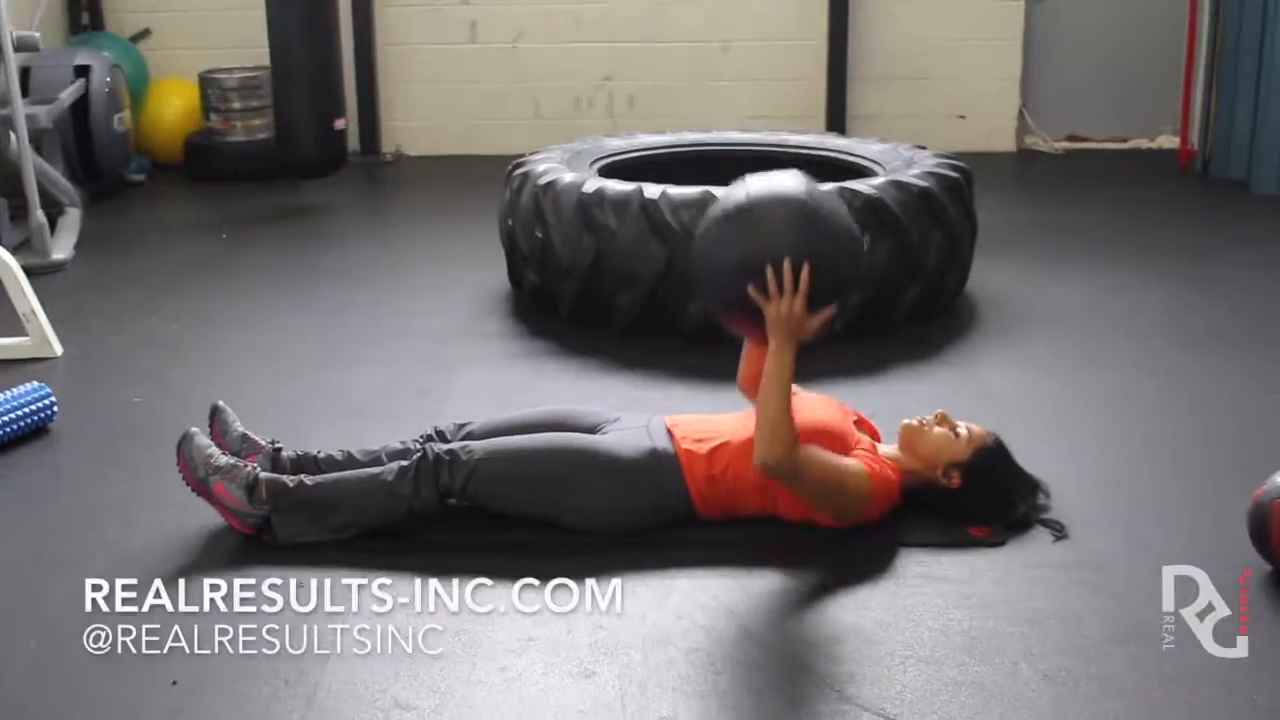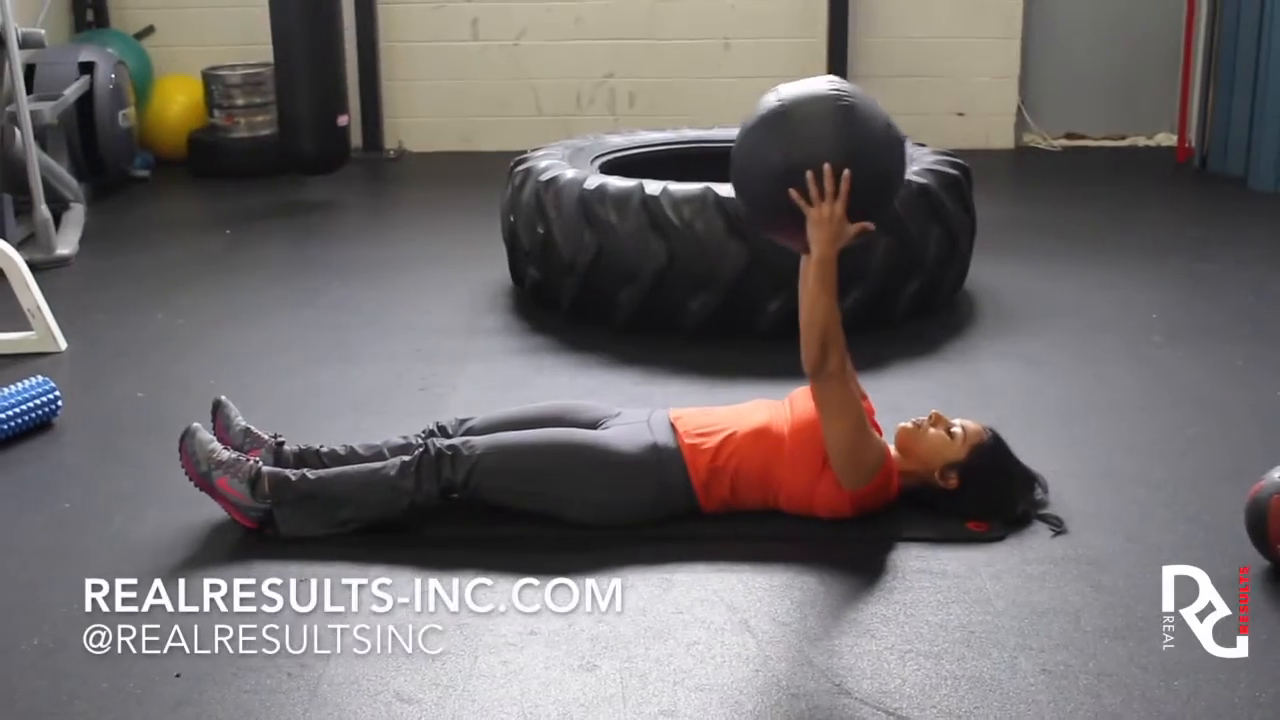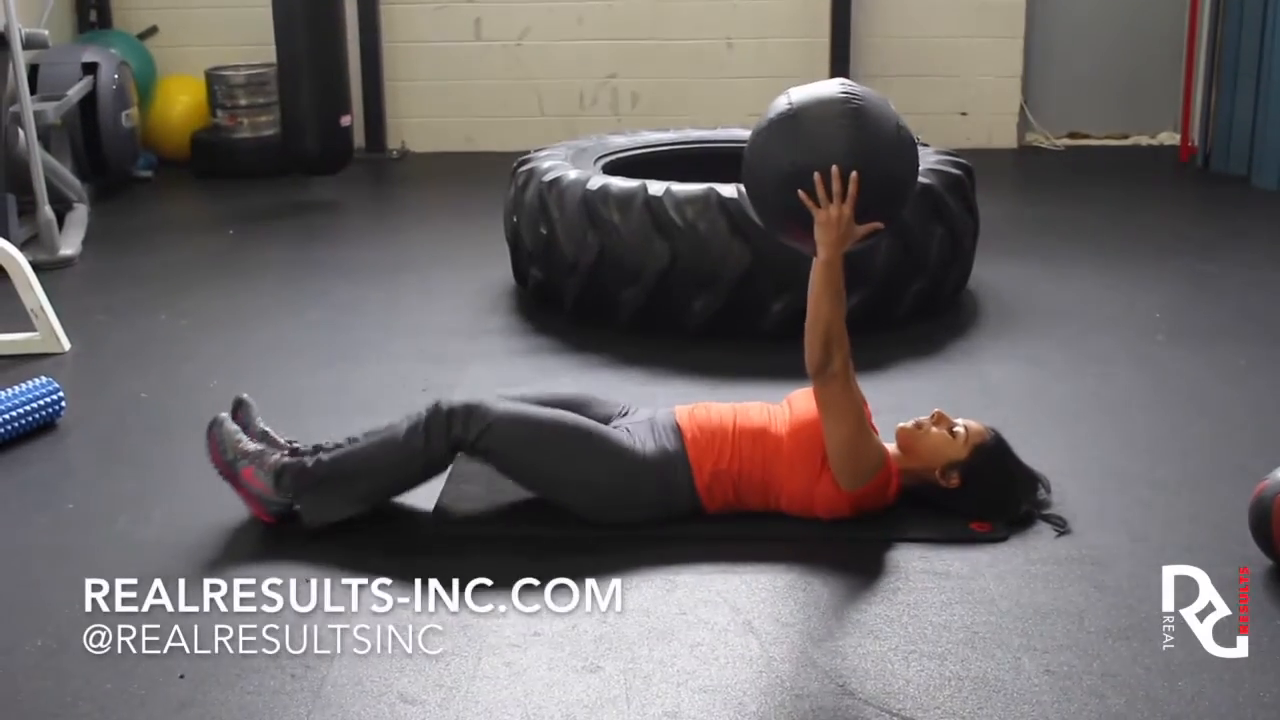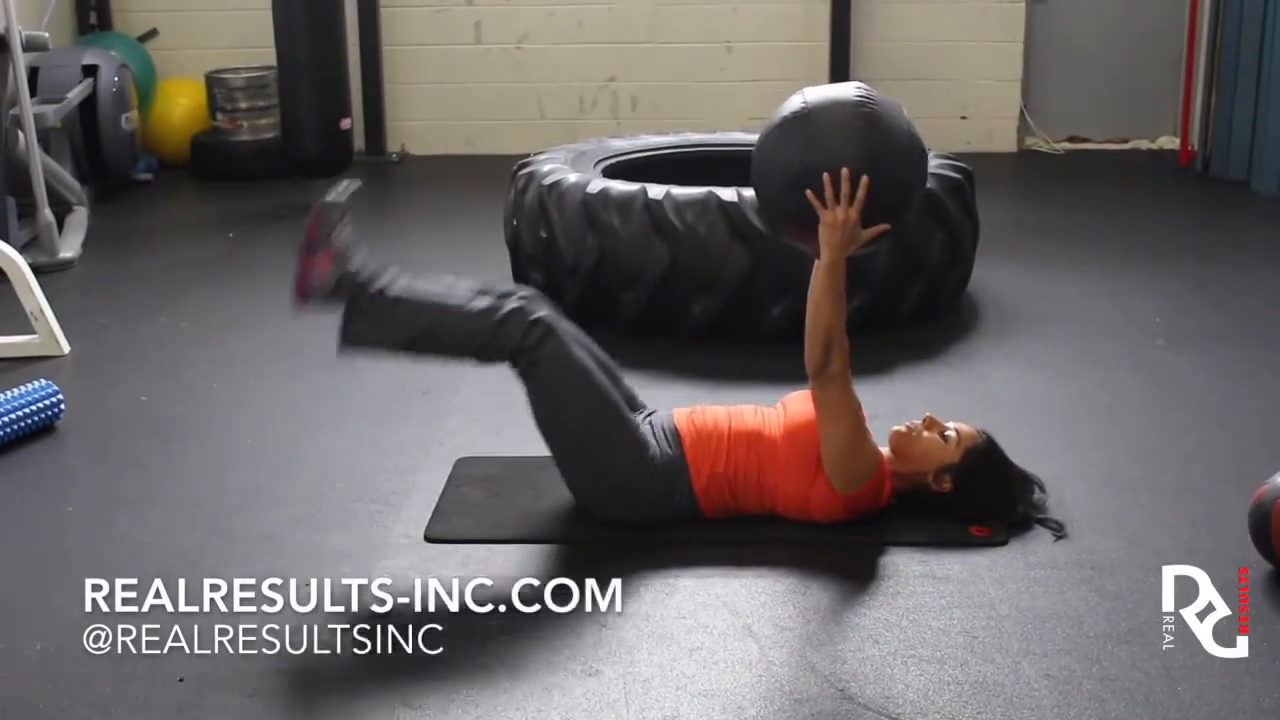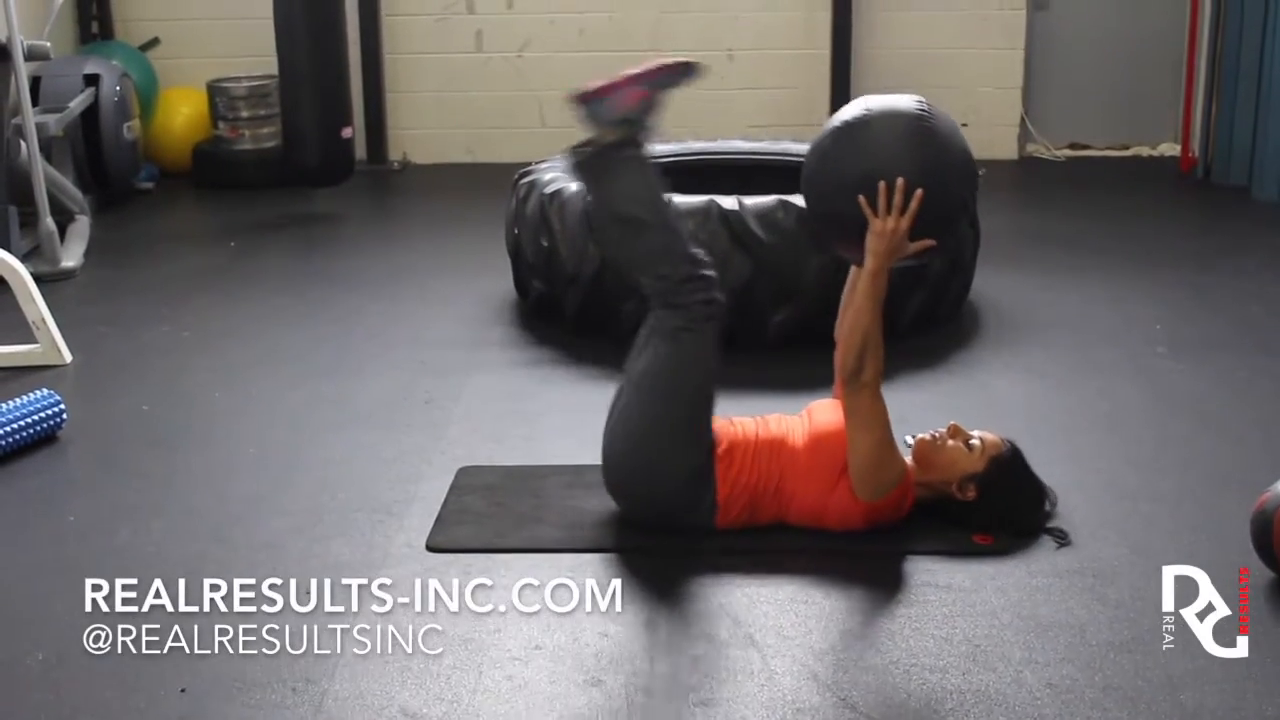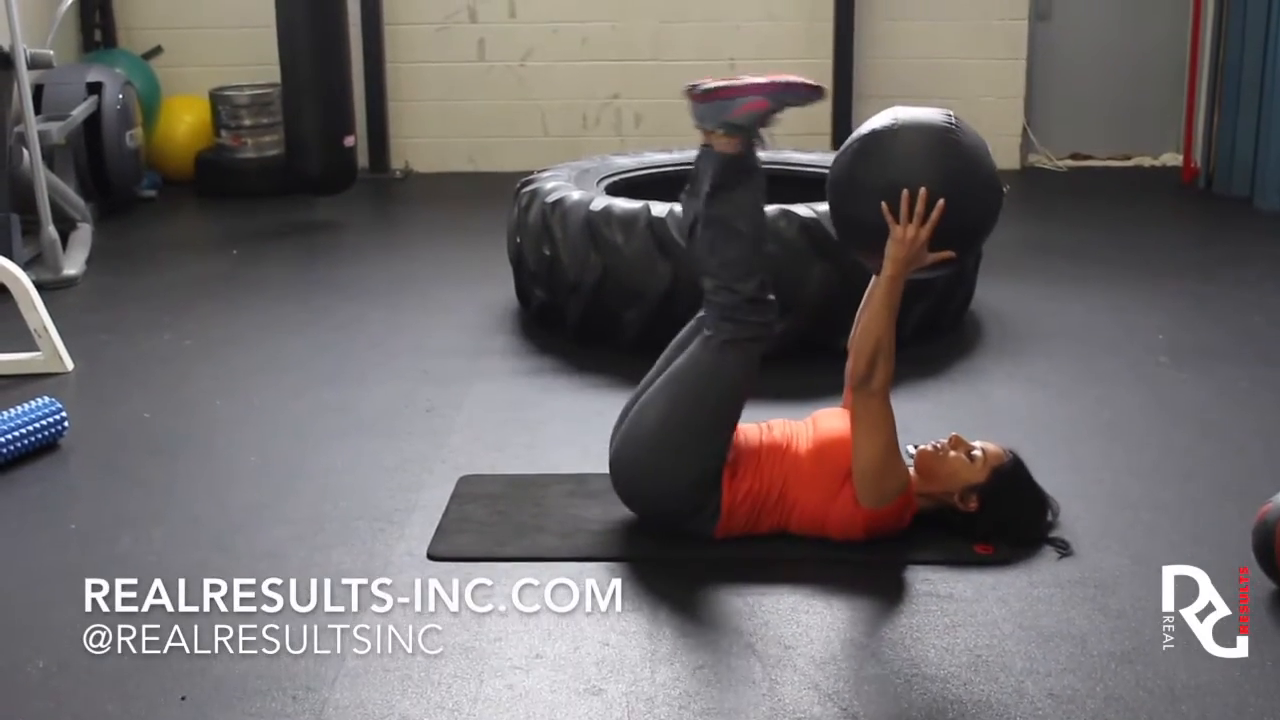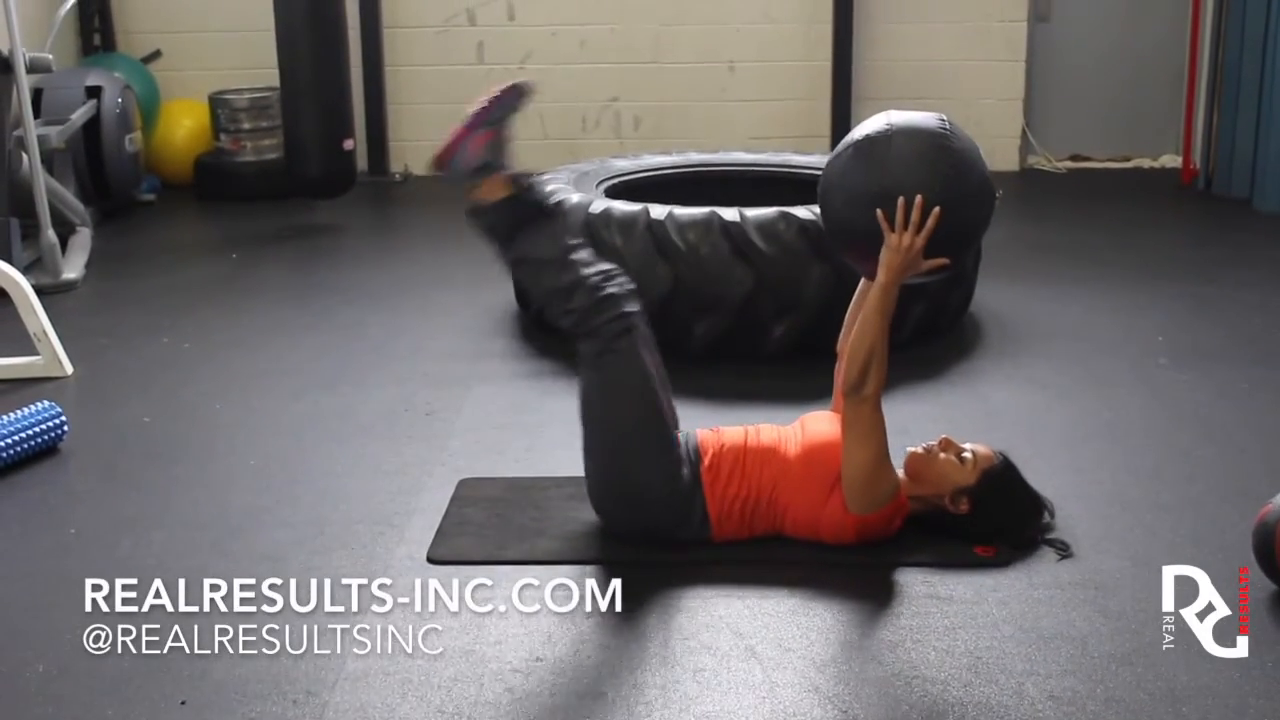
dt=0.4s
person 1, frame 1
left shoulder: (872, 489)
right shoulder: (864, 435)
left elbow: (771, 458)
right elbow: (754, 388)
left wrist: (785, 337)
right wrist: (771, 320)
left hip: (647, 484)
right hip: (654, 435)
left knee: (445, 475)
right knee: (453, 437)
left ankle: (267, 503)
right ankle: (277, 465)
person 1, frame 2
left shoulder: (868, 478)
right shoulder: (863, 432)
left elbow: (820, 361)
right elbow: (825, 359)
left wrist: (824, 249)
right wrist: (813, 241)
left hip: (647, 479)
right hip: (653, 432)
left knee: (448, 469)
right knee: (454, 435)
left ankle: (270, 498)
right ankle: (281, 461)
person 1, frame 3
left shoulder: (867, 477)
right shoulder: (868, 442)
left elbow: (826, 366)
right elbow: (833, 368)
left wrist: (830, 253)
right wrist: (832, 244)
left hip: (647, 479)
right hip: (655, 432)
left knee: (461, 420)
right knee: (472, 415)
left ankle: (292, 489)
right ankle: (305, 463)
person 1, frame 4
left shoulder: (860, 483)
right shoulder: (867, 455)
left elbow: (826, 371)
right elbow: (832, 380)
left wrist: (833, 257)
right wrist: (830, 247)
left hip: (644, 480)
right hip: (657, 435)
left knee: (525, 324)
right knee: (525, 315)
left ankle: (353, 287)
right ankle: (360, 288)
person 1, frame 5
left shoulder: (884, 491)
right shoulder: (902, 471)
left elbow: (858, 376)
right elbow: (848, 348)
left wrist: (877, 262)
right wrist: (866, 250)
left hip: (659, 482)
left knee: (691, 298)
right knee: (680, 294)
left ankle: (614, 139)
right ankle: (613, 142)
person 1, frame 6
left shoulder: (887, 502)
right shoulder: (885, 473)
left elbow: (868, 382)
right elbow: (864, 363)
left wrist: (894, 273)
right wrist: (888, 265)
left hip: (659, 472)
left knee: (739, 316)
right knee: (732, 308)
left ankle: (733, 139)
right ankle: (725, 137)
person 1, frame 7
left shoulder: (877, 509)
right shoulder: (879, 486)
left elbow: (859, 390)
right elbow: (850, 362)
left wrist: (890, 279)
right wrist: (878, 273)
left hip: (656, 498)
right hip: (681, 467)
left knee: (608, 314)
right knee: (604, 316)
left ankle: (491, 183)
right ankle: (493, 184)
